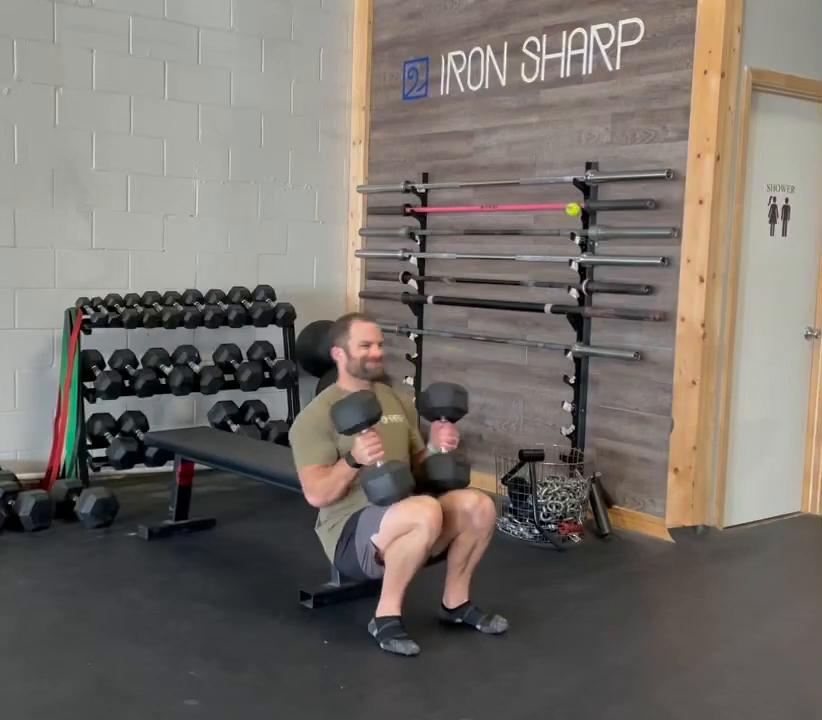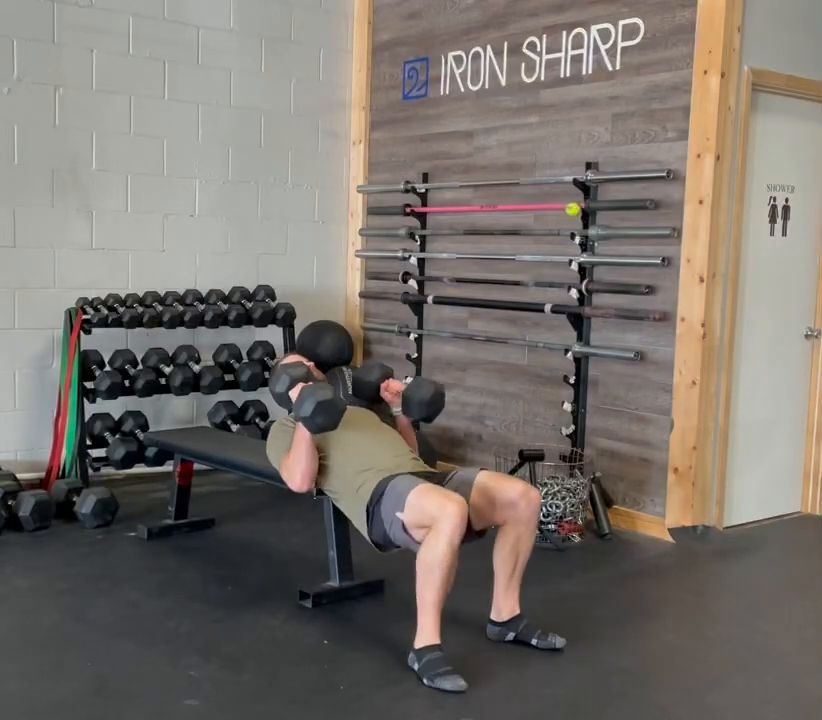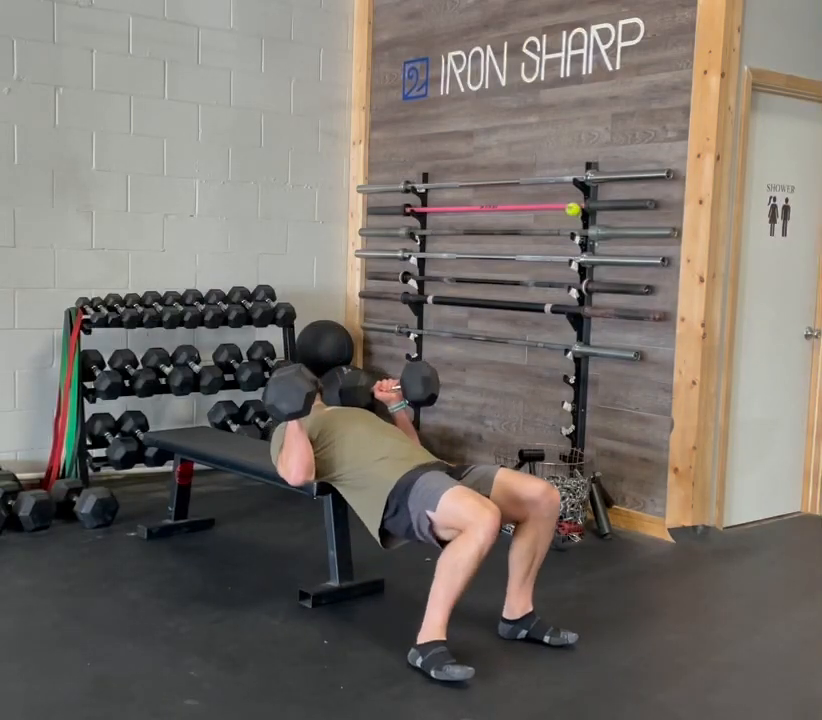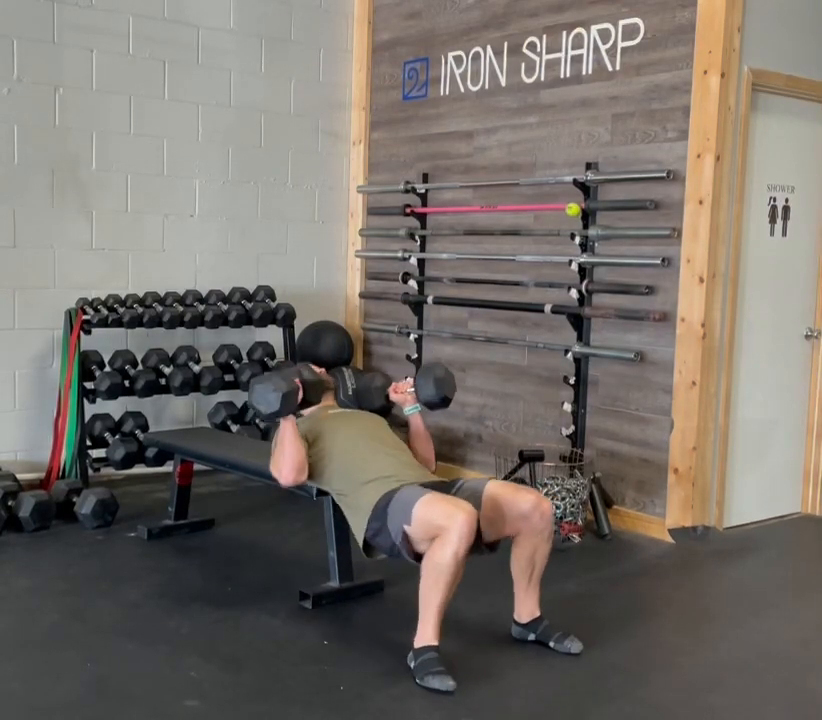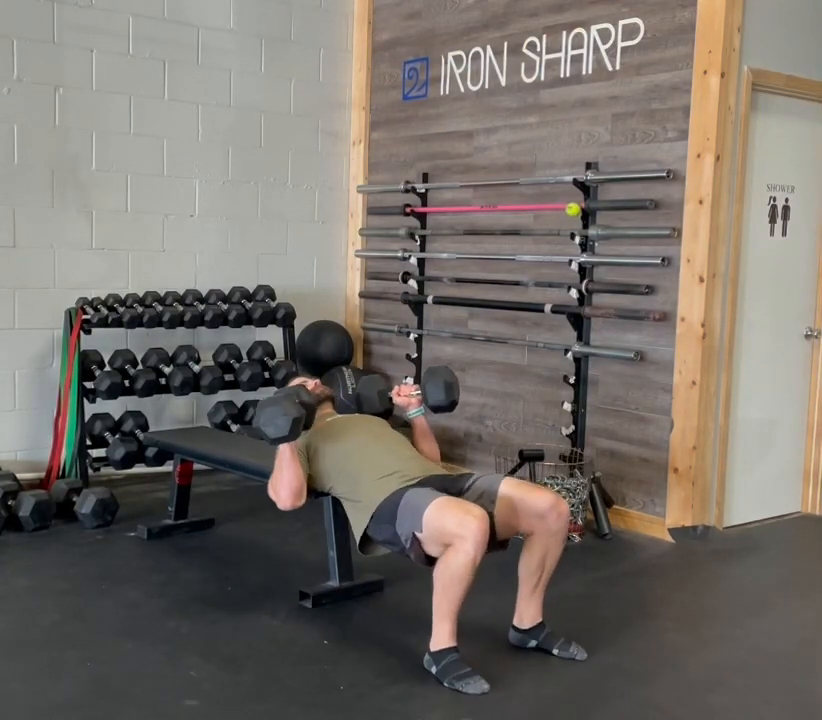
dt=1s
person 1, frame 1
left shoulder: (401, 402)
right shoulder: (317, 417)
left elbow: (417, 470)
right elbow: (317, 495)
left wrist: (437, 449)
right wrist: (354, 460)
left hip: (404, 518)
right hip: (352, 530)
left knee: (478, 507)
right knee: (426, 512)
left ankle: (456, 603)
right ankle: (386, 616)
person 1, frame 2
left shoulder: (359, 412)
right shoulder: (287, 427)
right elbow: (300, 481)
left wrist: (399, 408)
left hip: (424, 477)
right hip: (379, 493)
left knee: (523, 498)
right knee: (451, 511)
left ankle: (505, 617)
right ankle: (426, 645)
person 1, frame 3
left shoulder: (354, 413)
right shoulder: (289, 430)
right elbow: (299, 474)
left wrist: (397, 404)
left hip: (434, 471)
right hip: (398, 488)
left knee: (544, 498)
right knee: (483, 519)
left ankle: (517, 615)
right ankle: (428, 642)
person 1, frame 4
left shoulder: (368, 417)
right shoulder: (297, 429)
right elbow: (290, 475)
left wrist: (410, 407)
right wrist: (287, 411)
left hip: (431, 487)
right hip: (384, 505)
left knee: (536, 509)
right knee: (460, 521)
left ankle: (527, 618)
right ankle: (424, 646)
person 1, frame 5
left shoulder: (369, 419)
right shoulder: (299, 441)
right elbow: (288, 499)
left wrist: (414, 410)
left hip: (442, 482)
right hip: (393, 500)
left knee: (552, 510)
right knee: (472, 528)
left ankle: (527, 624)
right ankle: (441, 649)
